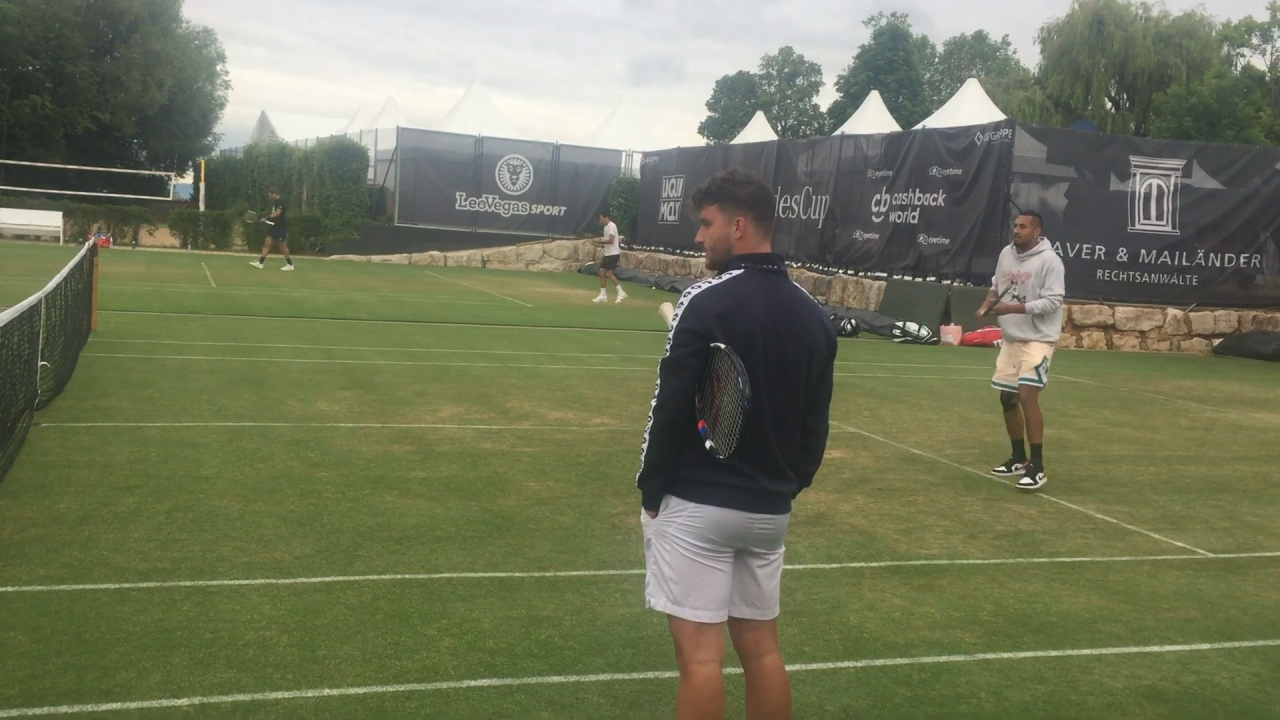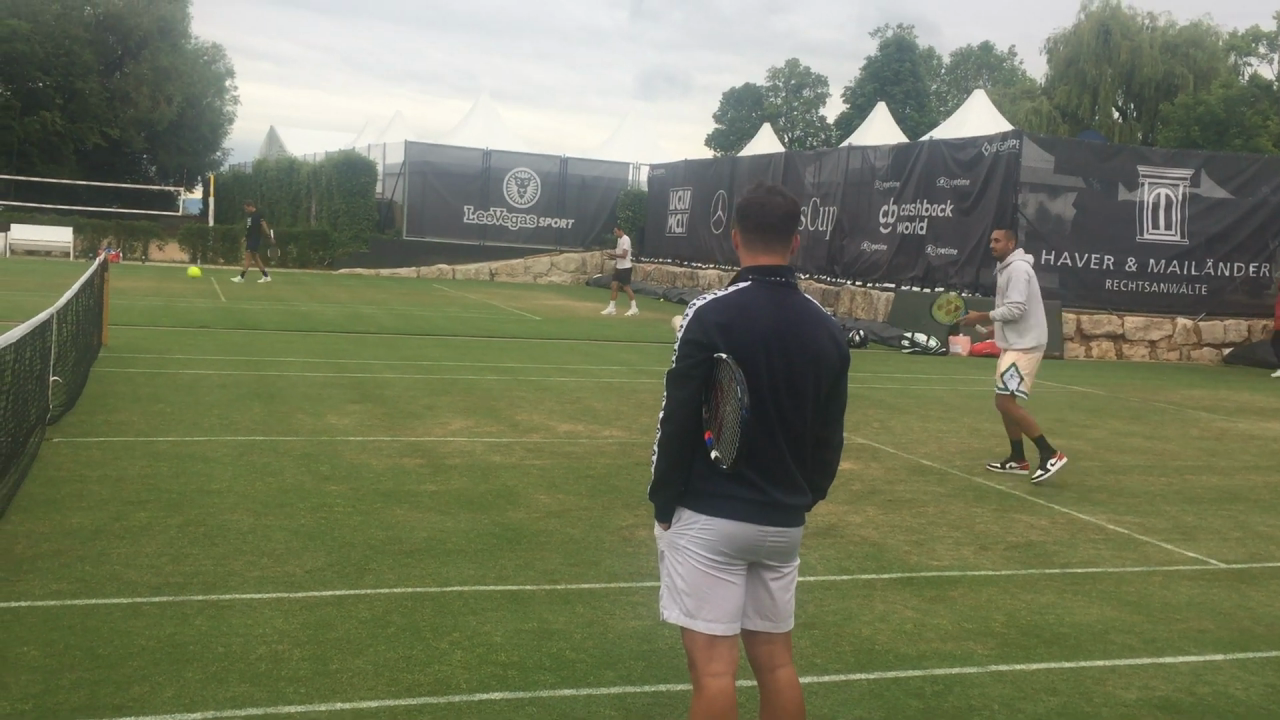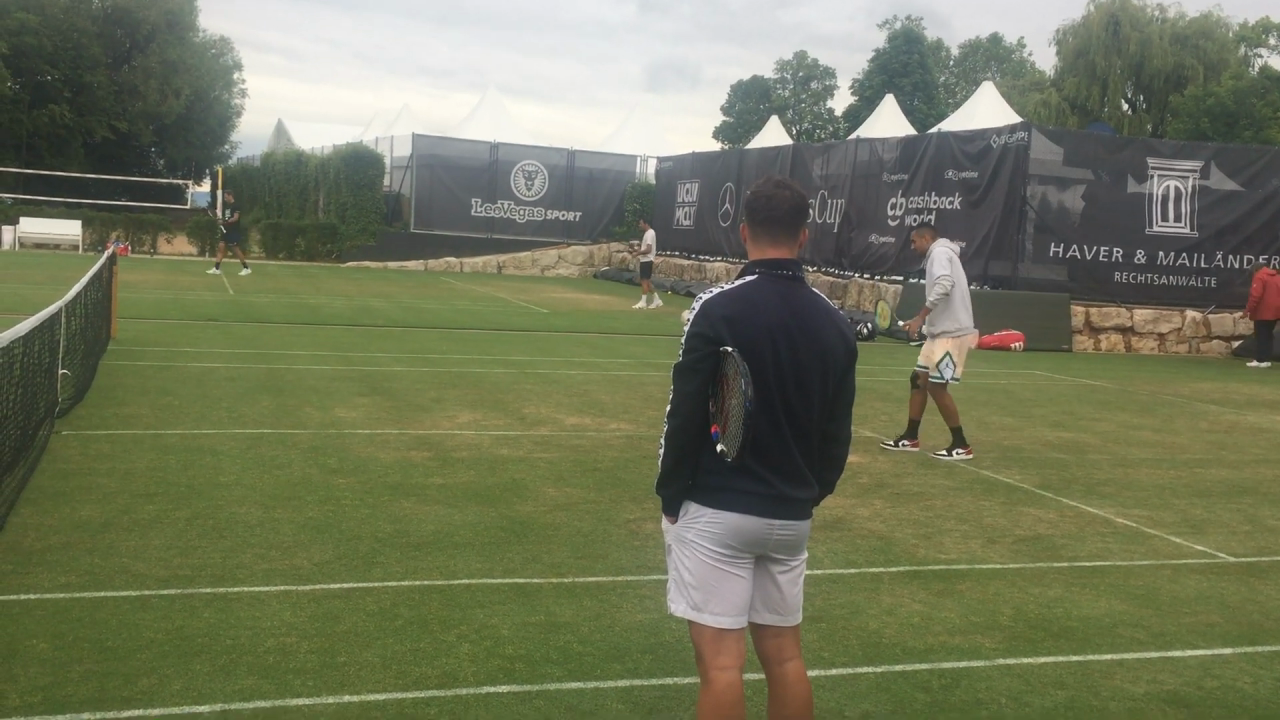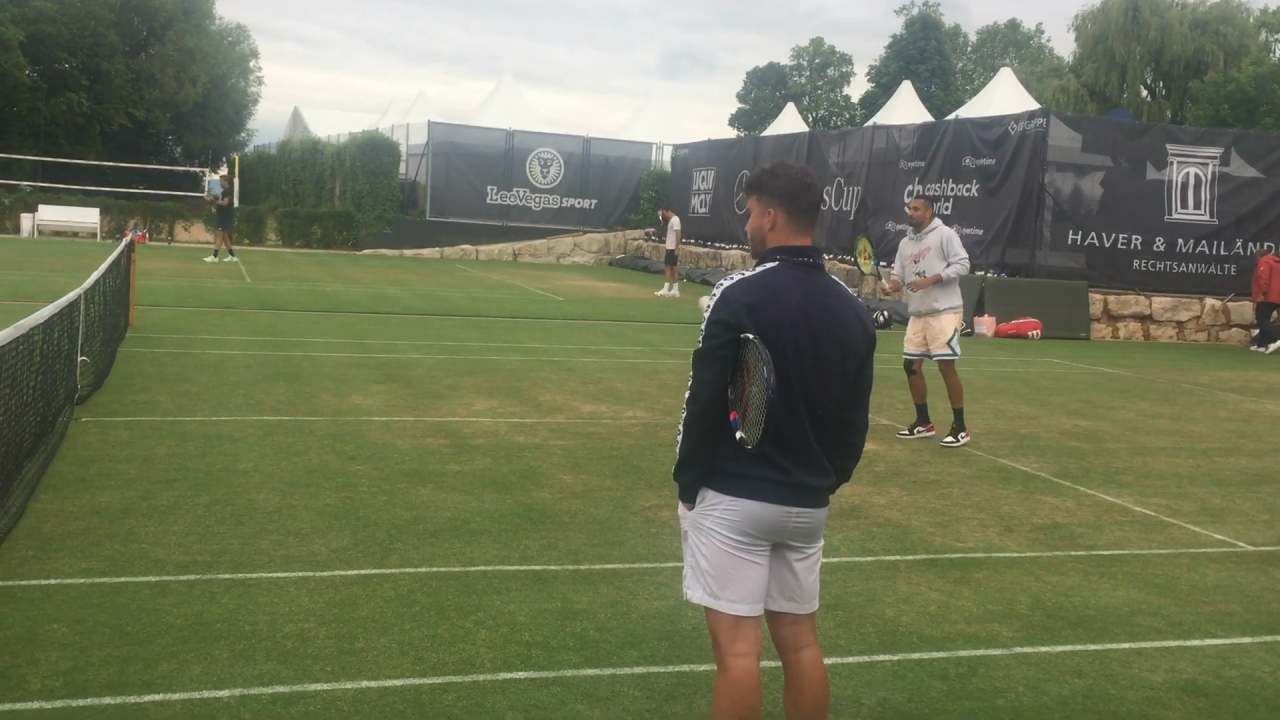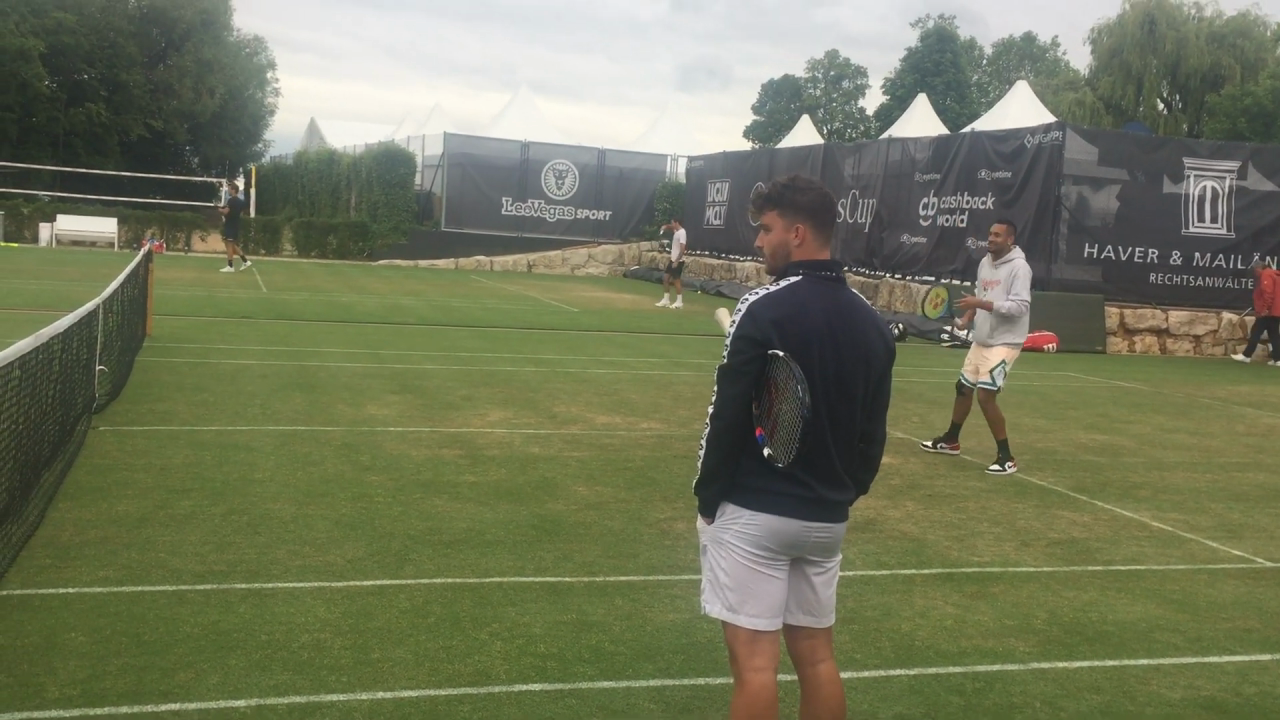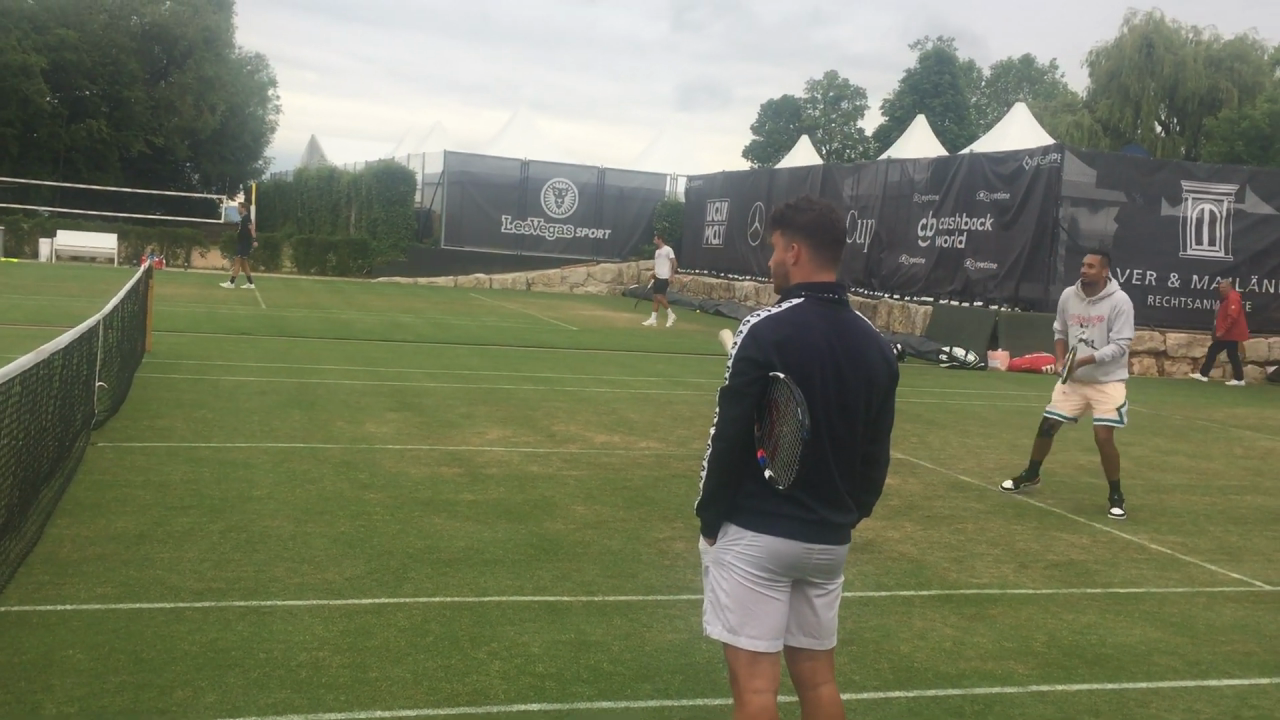
dt=0.7s
person 1, frame 1
left shoulder: (707, 303)
right shoulder: (812, 314)
left elbow: (671, 409)
right elbow: (816, 425)
left wrist: (651, 490)
left hip: (696, 505)
right hip: (769, 510)
left knee: (699, 654)
right knee: (761, 647)
person 1, frame 2
left shoulder: (712, 315)
right shoulder: (826, 328)
left elbow: (679, 420)
right elbow: (830, 437)
left wrist: (663, 502)
left hip: (709, 517)
right hip: (783, 522)
left knee: (713, 665)
right knee: (775, 659)
person 1, frame 3
left shoulder: (719, 308)
right shoulder: (834, 322)
left elbow: (685, 414)
right elbow: (837, 433)
left wrist: (670, 495)
left hip: (716, 511)
right hip: (790, 516)
left knee: (720, 660)
right knee: (784, 653)
person 1, frame 4
left shoulder: (740, 295)
right shoulder: (852, 309)
left elbow: (704, 402)
right elbow: (855, 420)
left wrist: (687, 483)
left hip: (733, 499)
right hip: (807, 504)
left knee: (737, 648)
right knee: (800, 641)
person 1, frame 5
left shoulder: (764, 310)
right shoulder: (872, 322)
left elbow: (728, 417)
right elbow: (873, 432)
left wrist: (707, 497)
left hip: (753, 513)
right hip: (826, 518)
left knee: (754, 661)
right knee: (817, 656)
person 1, frame 6
left shoulder: (765, 331)
right shoulder: (875, 346)
left elbow: (729, 437)
right elbow: (876, 455)
left wrist: (710, 518)
left hip: (755, 534)
right hip: (829, 540)
right knee: (817, 676)
person 2, frame 1
left shoulder: (1049, 260)
right shoulder: (1006, 254)
left elbow: (1053, 302)
right elbow: (997, 287)
left wrist: (1014, 308)
right wrist: (987, 306)
left hip: (1038, 340)
right hip: (1011, 339)
left knee: (1027, 396)
right knee: (1007, 399)
left ankle: (1036, 466)
right ankle: (1019, 458)
person 2, frame 2
left shoulder: (1018, 269)
right shoulder: (1005, 268)
left elbow: (1014, 309)
left wrist: (982, 317)
right wrist: (991, 324)
left hip: (1024, 347)
right hip: (1016, 345)
left knee: (1005, 403)
right knee: (1007, 401)
left ankle: (1051, 454)
right ankle: (1017, 459)
person 2, frame 3
left shoulder: (939, 253)
right shoulder: (943, 255)
left elbow: (943, 285)
left wrist: (920, 317)
right wrist: (922, 320)
left hip: (951, 332)
right hip: (943, 331)
left knee: (937, 387)
right knee: (918, 380)
left ankle: (961, 445)
right ankle: (911, 438)
person 2, frame 4
left shoulder: (945, 234)
right shoulder: (906, 242)
left elbow: (962, 265)
right elbow: (899, 274)
left wrist: (930, 280)
right wrist: (891, 285)
left hip: (944, 312)
right hip: (917, 314)
left knee: (947, 367)
right knee: (911, 365)
left ankle: (960, 427)
right ankle: (924, 422)
person 2, frame 5
left shoulder: (1019, 267)
right shoulder: (985, 262)
left elbow: (1019, 307)
left wrist: (982, 303)
right wrist: (967, 316)
left hip: (1004, 343)
right hip: (981, 342)
left knee: (985, 397)
right knee: (963, 389)
left ankle: (1006, 457)
right ankle: (951, 440)
person 2, frame 6
left shoulder: (1120, 302)
right shoulder: (1068, 296)
left elbow: (1120, 346)
left wrist: (1084, 361)
right wrist: (1061, 360)
left hip: (1108, 381)
right hip: (1072, 379)
left knee: (1104, 438)
right knee: (1046, 428)
left ankle: (1116, 496)
right ankle: (1030, 475)
